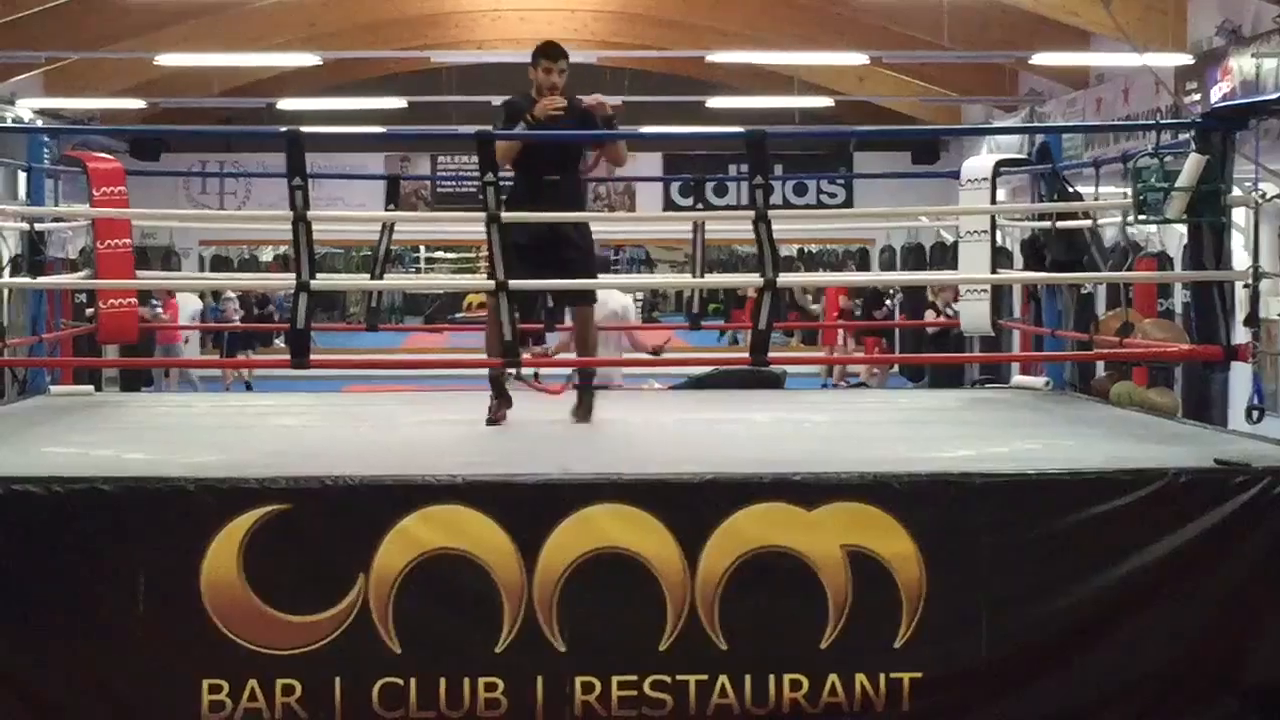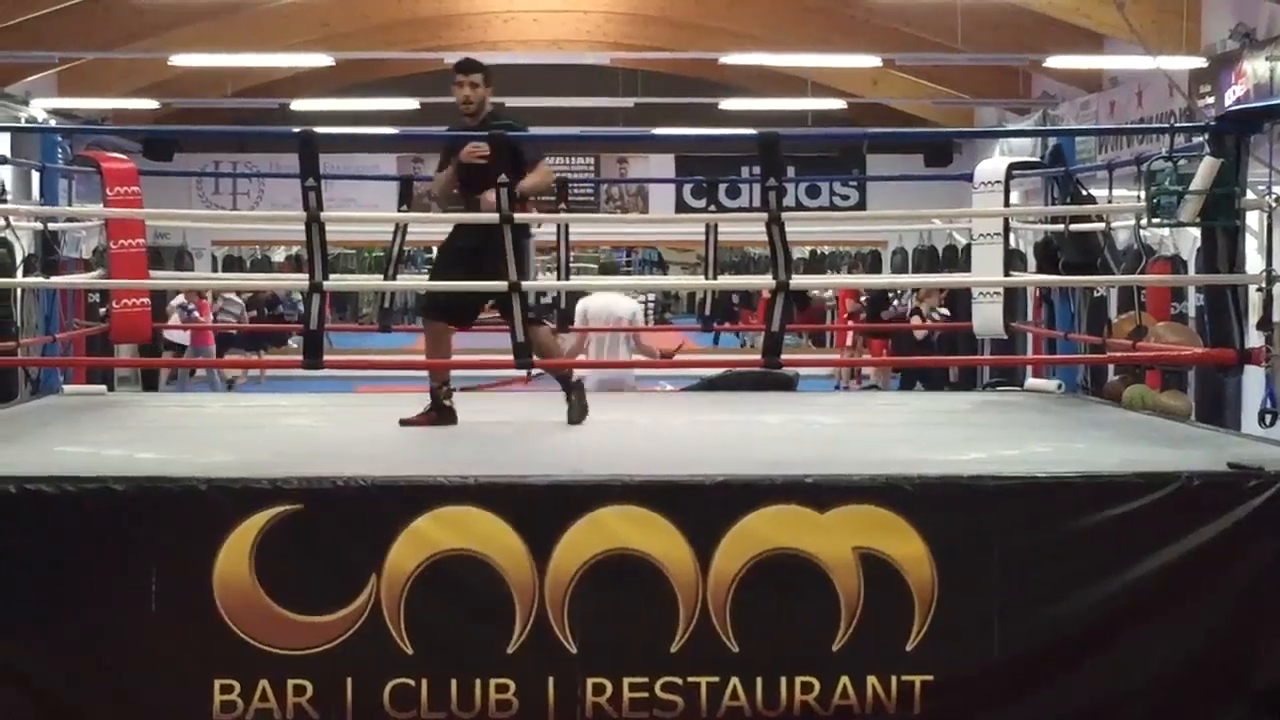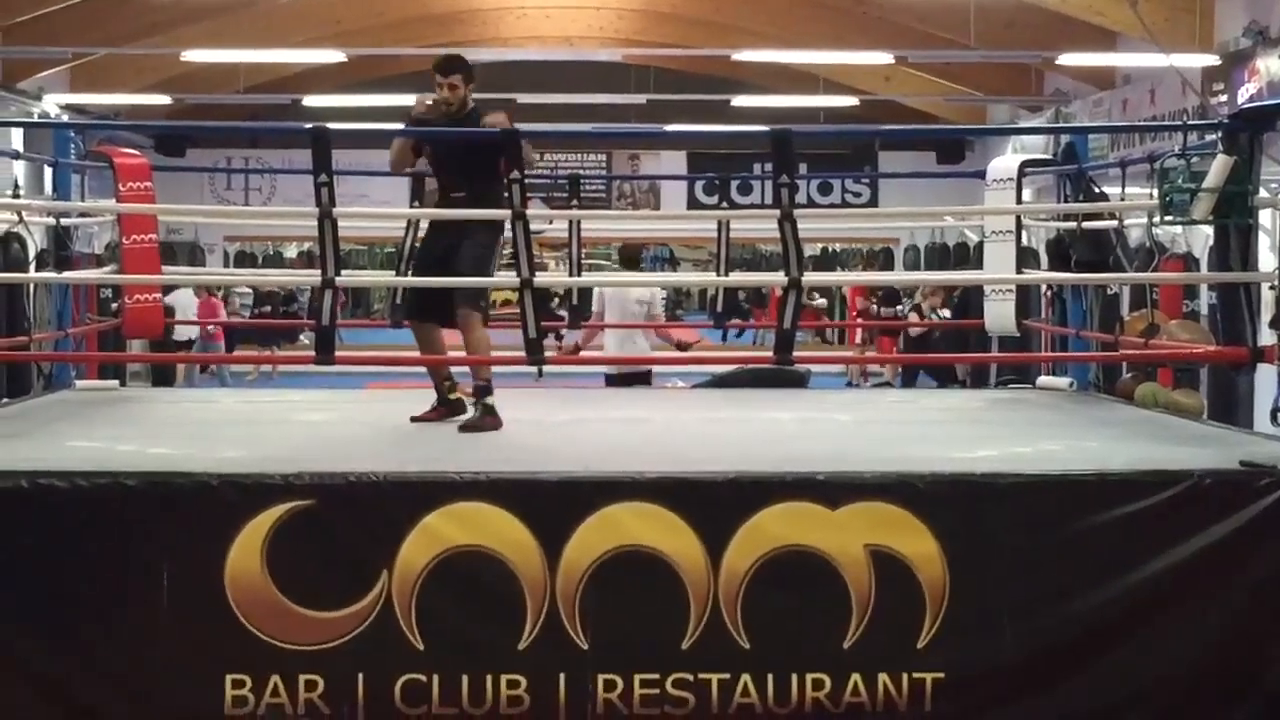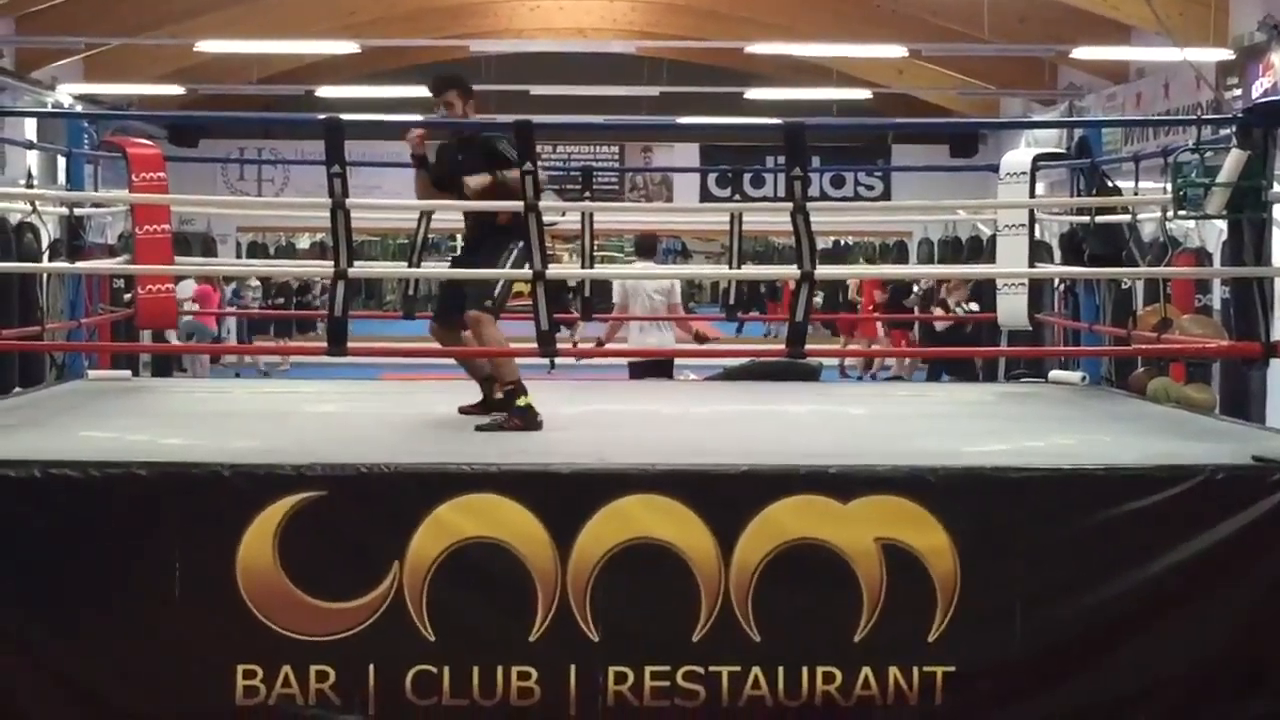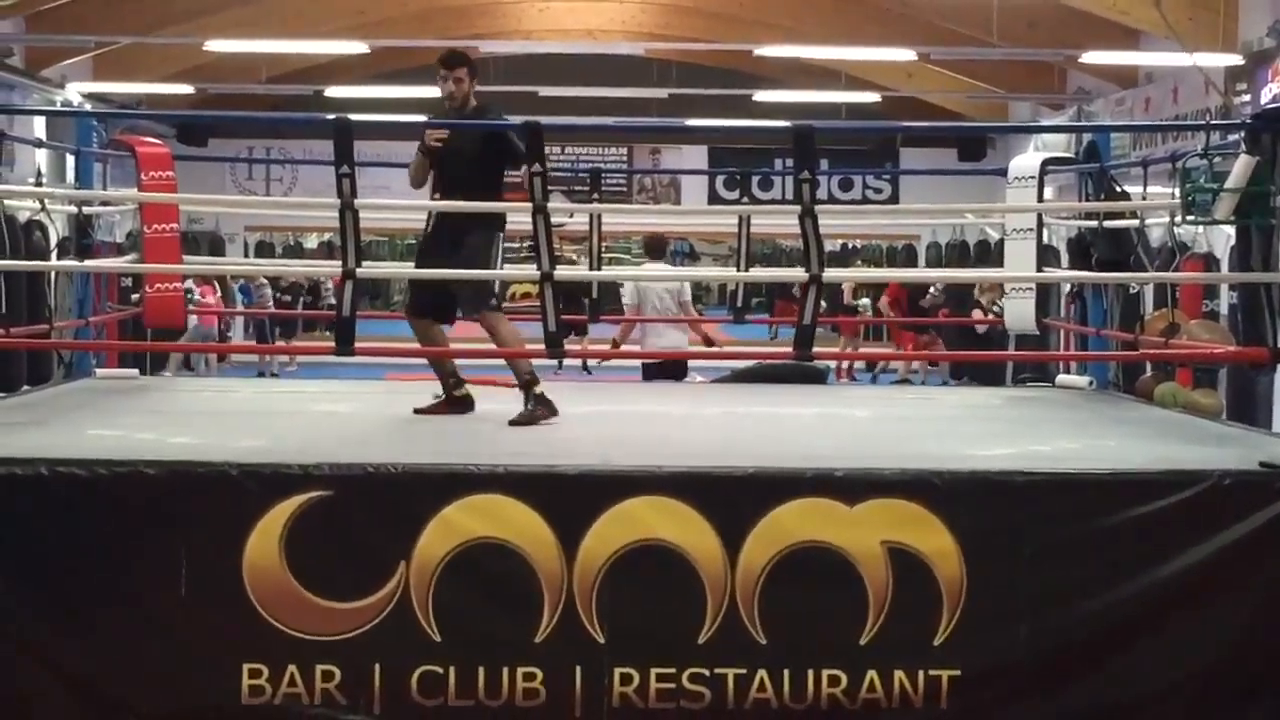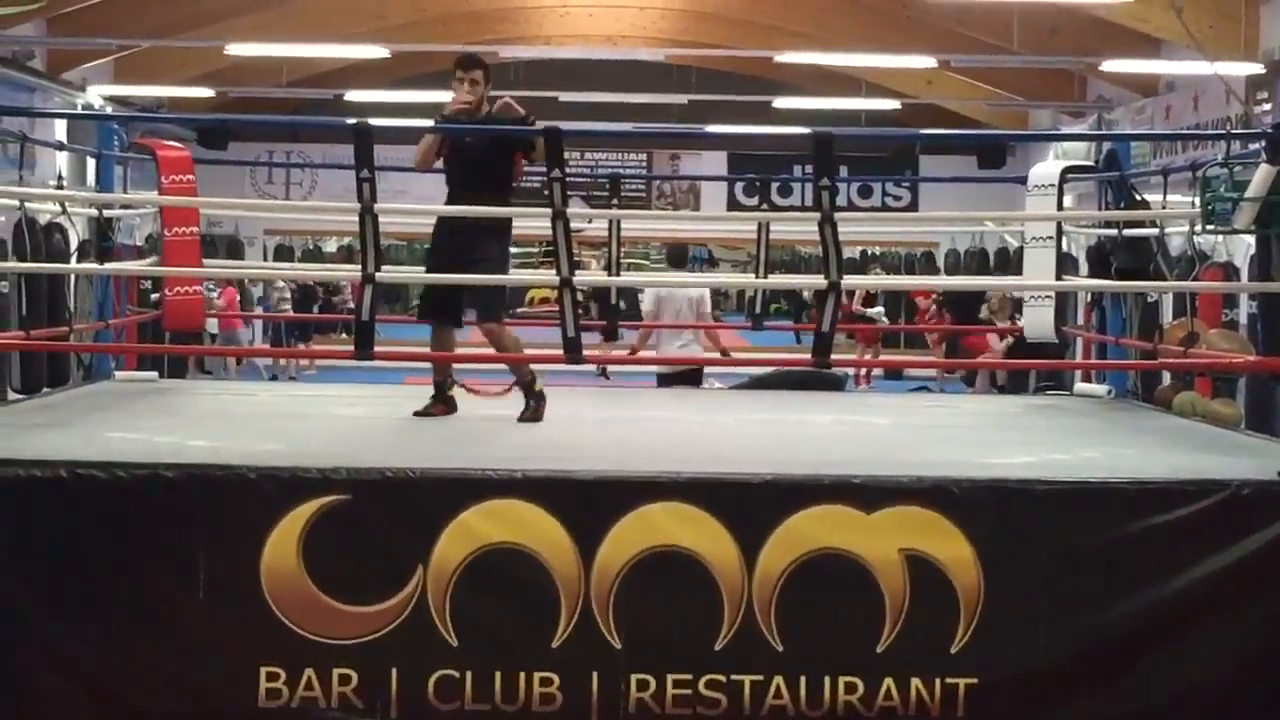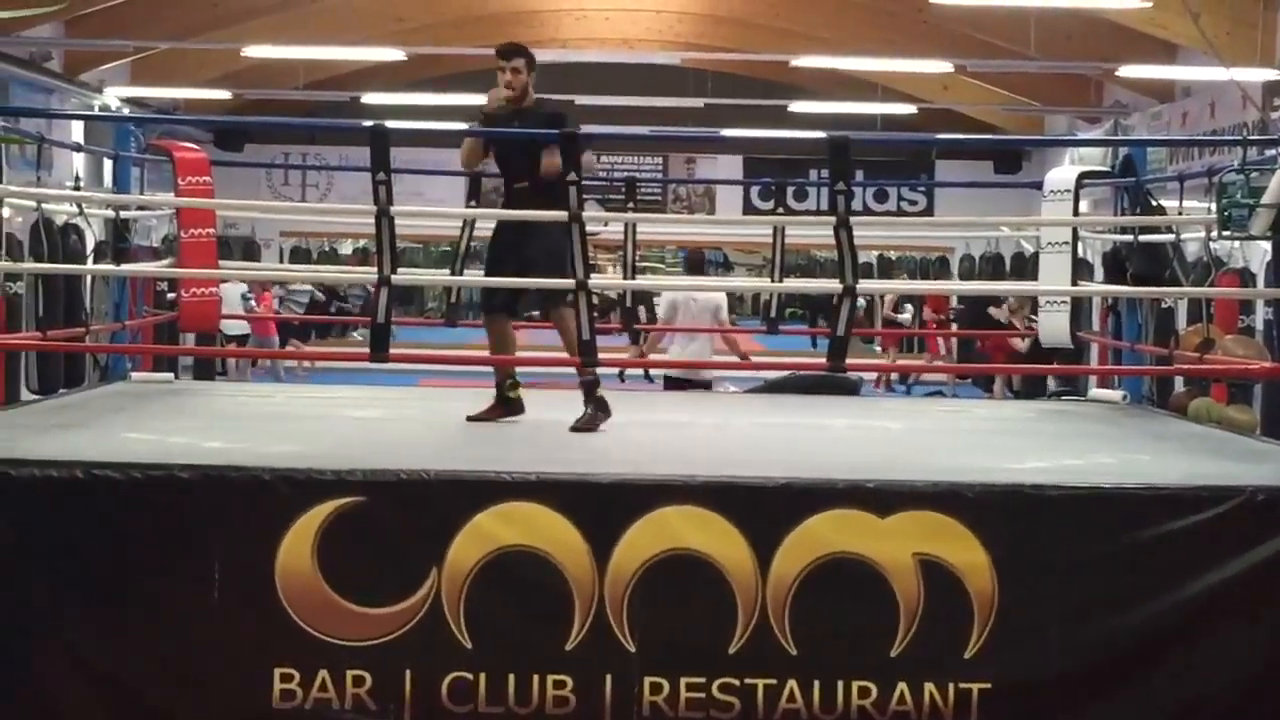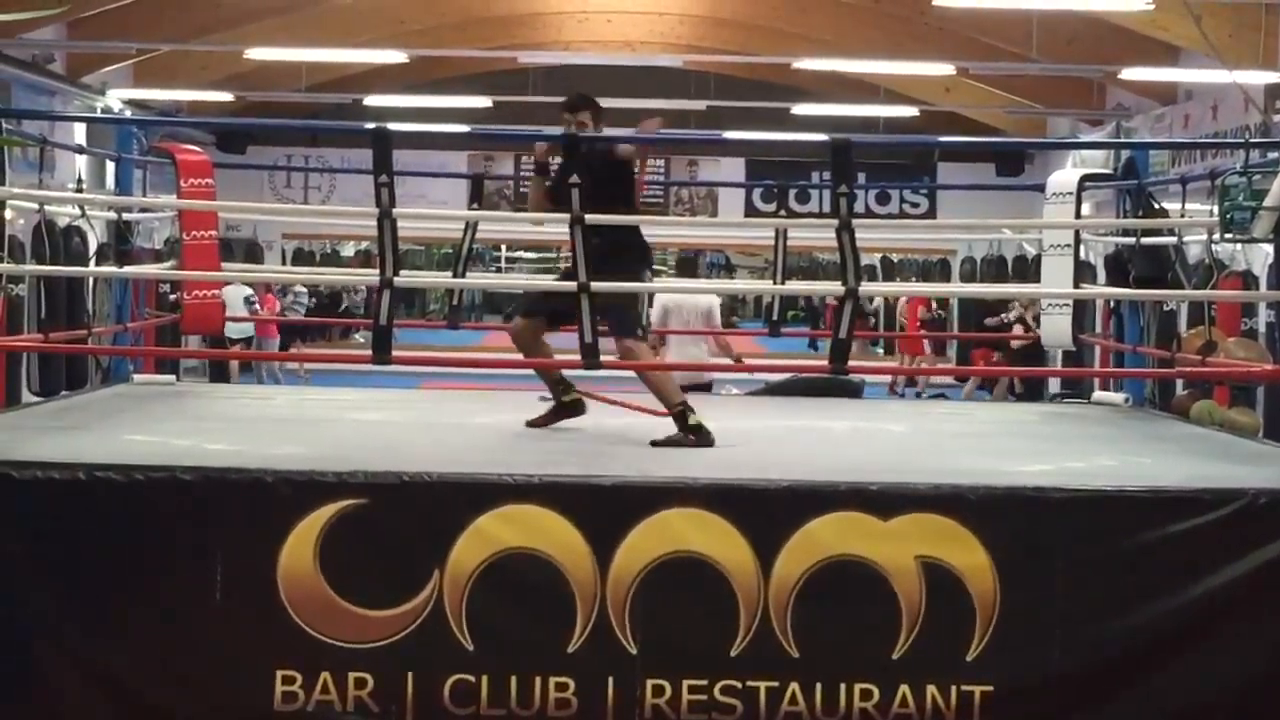
dt=0.4s
person 1, frame 1
left shoulder: (579, 110)
right shoulder: (514, 108)
left elbow: (618, 159)
right elbow: (501, 158)
left wrist: (607, 119)
right wrist: (531, 118)
left hip: (568, 215)
right hip: (522, 217)
left knee: (583, 308)
right knee: (499, 301)
left ankle: (585, 389)
right ankle: (499, 391)
person 1, frame 2
left shoulder: (510, 129)
right shoulder: (454, 135)
left elbow: (544, 177)
right elbow: (439, 191)
left wrist: (509, 190)
right wrist: (458, 162)
left hip: (507, 233)
right hip: (468, 233)
left knee: (526, 321)
right knee: (435, 317)
left ankle: (573, 388)
right ankle: (440, 404)
person 1, frame 3
left shoulder: (486, 121)
right shoulder: (431, 123)
left elbow: (528, 161)
right elbow: (396, 166)
left wrist: (508, 130)
right wrist: (412, 121)
left hip: (481, 229)
right hip: (443, 228)
left knee: (468, 311)
right knee: (420, 318)
left ankle: (486, 406)
right ankle: (449, 397)
person 1, frame 4
left shoulder: (490, 139)
right shoulder: (448, 150)
right elbow: (428, 199)
left wrist: (491, 180)
right wrist: (418, 159)
left hip: (507, 240)
right hip: (476, 243)
left knee: (477, 316)
right knee: (442, 329)
left ankle: (521, 406)
right ankle: (495, 392)
person 1, frame 5
left shoulder: (492, 124)
right shoulder: (437, 126)
left elbow: (529, 162)
right elbow: (416, 182)
right wrist: (424, 149)
left hip: (482, 229)
right hip: (444, 228)
left knee: (487, 314)
right knee: (419, 316)
left ankle: (536, 397)
right ankle: (456, 393)
person 1, frame 6
left shoulder: (506, 123)
right shoulder: (450, 123)
left elbow: (544, 157)
right elbow: (421, 162)
left wrist: (523, 120)
right wrist: (445, 119)
left hip: (491, 234)
right hip: (450, 232)
left knee: (491, 325)
right knee: (440, 324)
left ankle: (532, 390)
right ankle: (443, 395)
person 1, frame 7
left shoulder: (553, 116)
right shoulder: (493, 118)
left elbow: (586, 163)
right elbow: (468, 162)
left wrist: (565, 161)
right wrist: (487, 117)
left hip: (550, 221)
right hip: (511, 223)
left knee: (559, 310)
right knee: (495, 316)
left ankle: (594, 399)
right ankle: (507, 396)
person 1, frame 8
left shoulder: (610, 151)
right shoulder: (570, 167)
right elbow: (539, 212)
left wrist: (636, 144)
right wrist: (540, 168)
left hip: (624, 263)
right hip: (589, 264)
left knee: (629, 345)
right knee: (522, 329)
left ankle: (691, 425)
right ankle: (567, 399)
